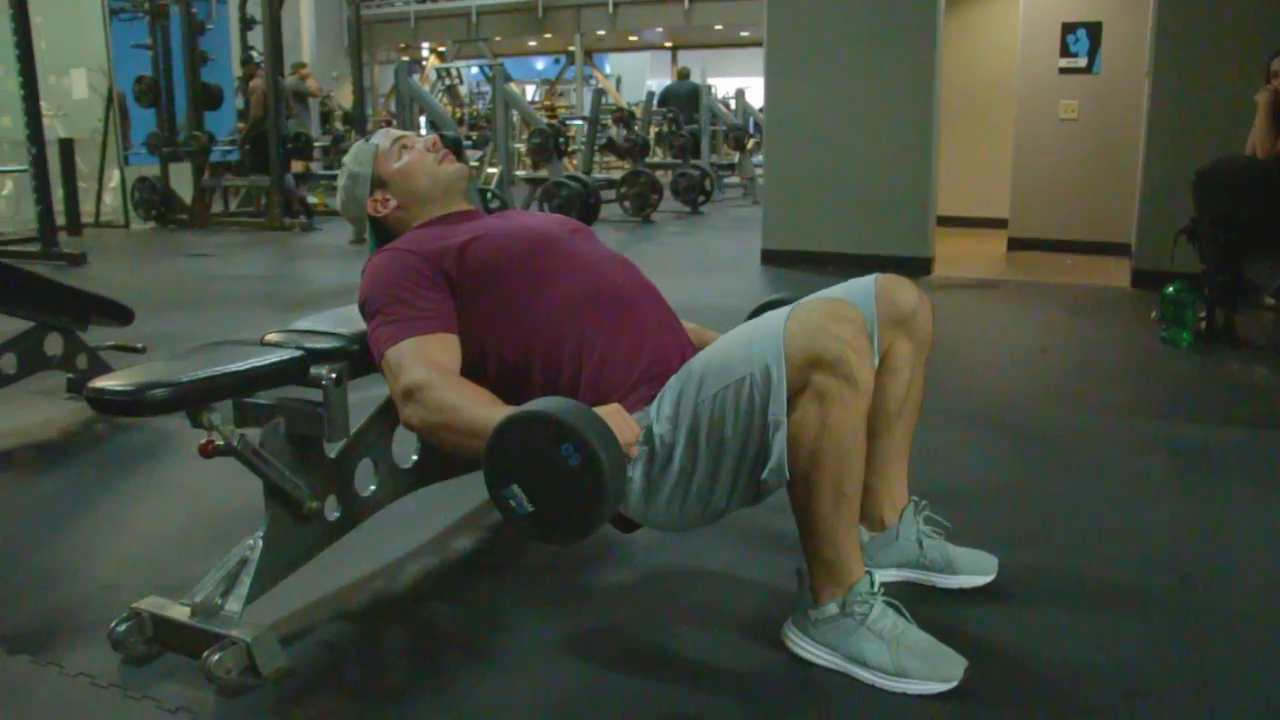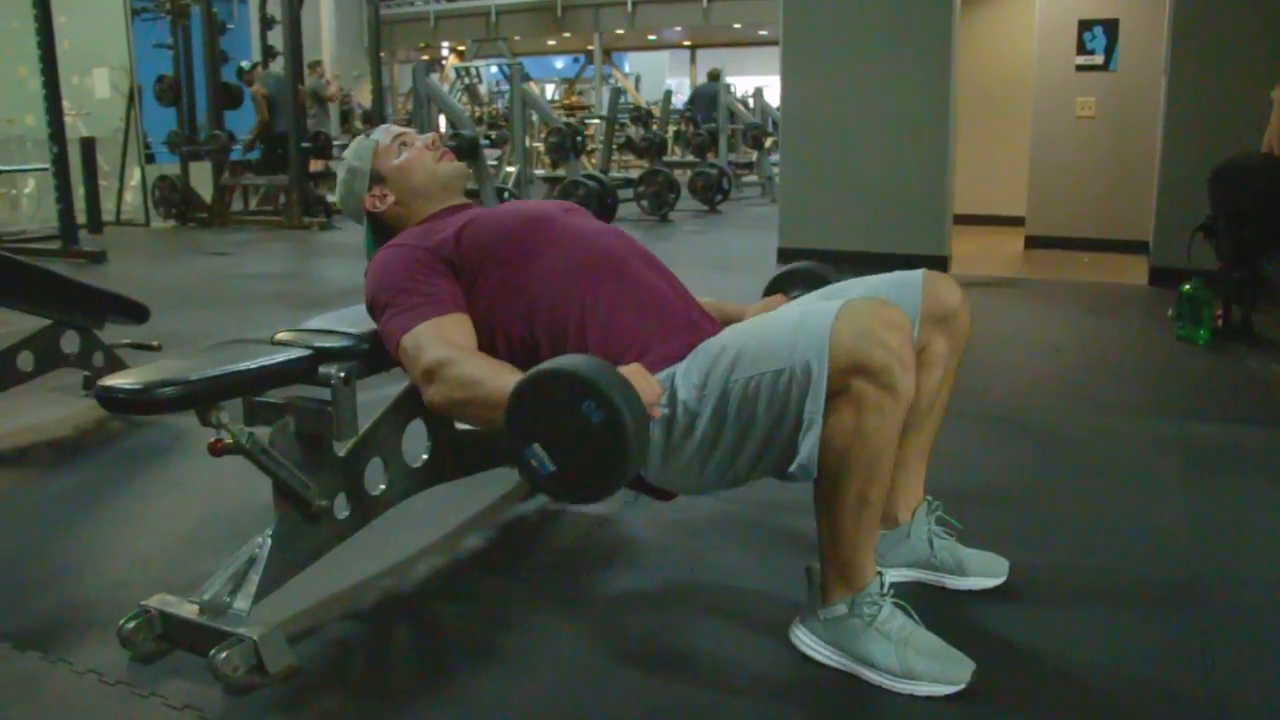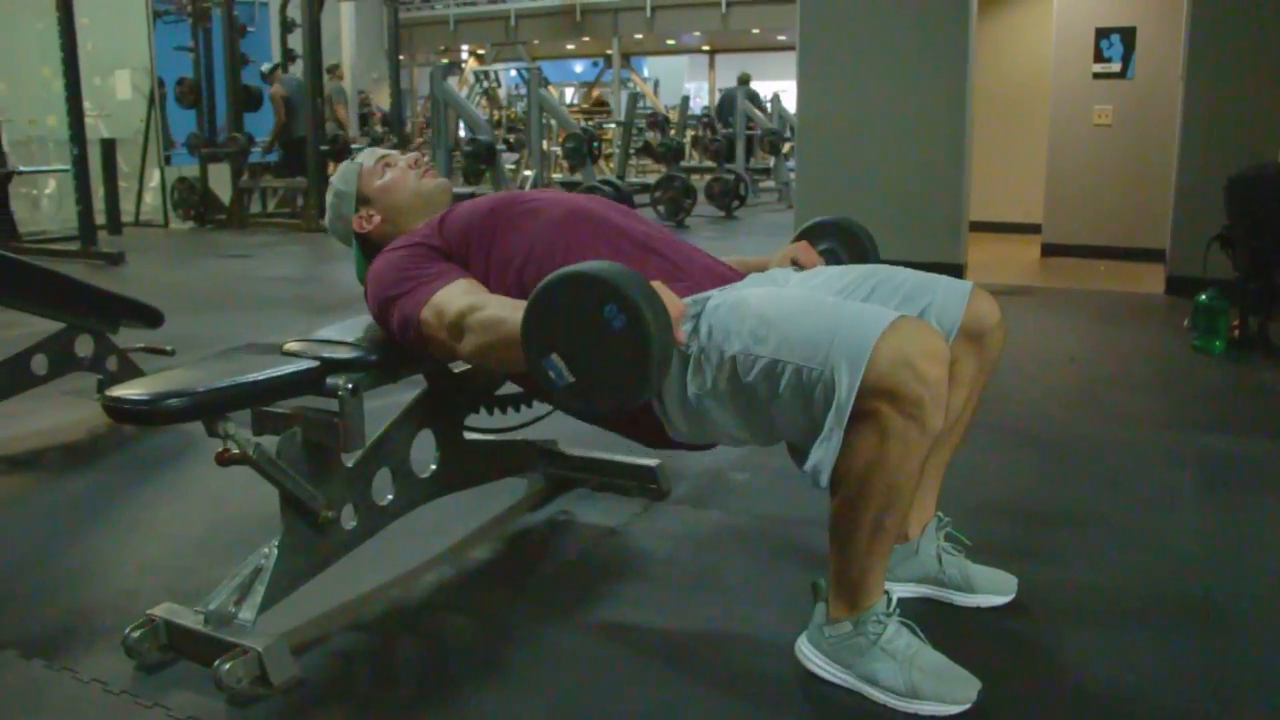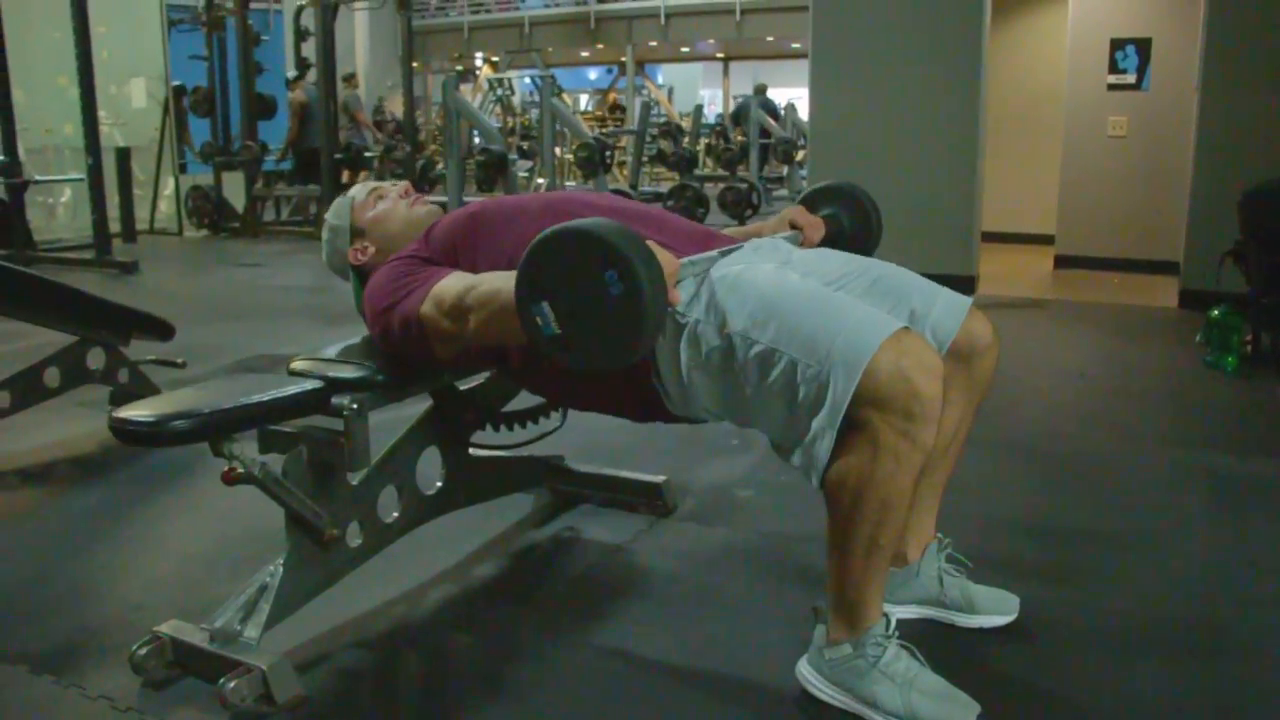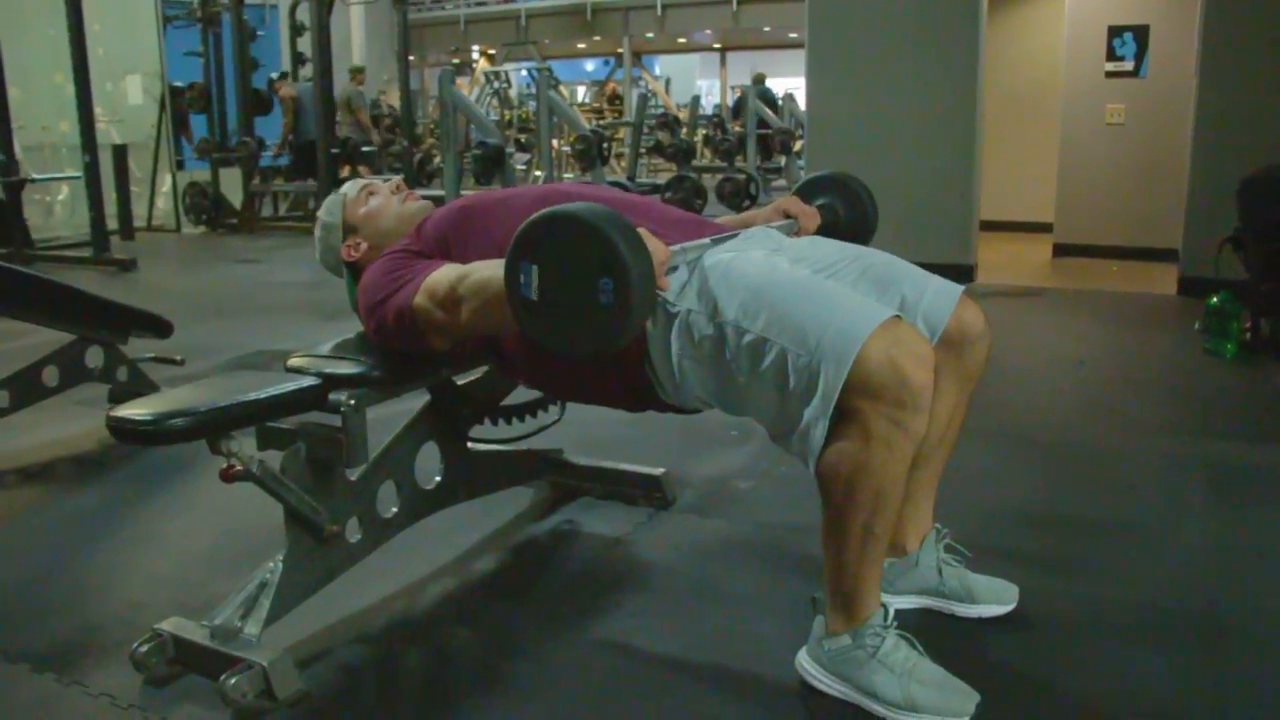
dt=0.4s
person 1, frame 1
left shoulder: (512, 227)
right shoulder: (406, 265)
right elbow: (422, 393)
left wrist: (741, 345)
left hip: (699, 384)
right hip: (653, 436)
left knee: (898, 303)
right knee: (831, 335)
left ankle: (886, 528)
right ankle: (837, 609)
person 1, frame 2
left shoulder: (509, 222)
right shoulder: (410, 260)
right elbow: (445, 374)
left wrist: (746, 314)
left hip: (712, 356)
right hip: (667, 403)
left knee: (935, 301)
right knee: (873, 341)
left ankle: (898, 527)
right ankle: (845, 607)
person 1, frame 3
left shoulder: (493, 223)
right shoulder: (403, 263)
right elbow: (469, 325)
left wrist: (764, 264)
left hip: (729, 297)
right hip: (683, 342)
left knee: (972, 319)
right knee: (910, 368)
left ankle: (910, 543)
right ankle: (849, 624)
person 1, frame 4
left shoulder: (475, 233)
right shoulder: (398, 284)
right elbow: (468, 310)
left wrist: (760, 227)
right hip: (681, 307)
left knee: (967, 341)
right knee: (902, 383)
left ankle: (908, 564)
right ankle: (850, 646)
person 1, frame 5
left shoulder: (460, 230)
right shoulder: (391, 279)
right elbow: (461, 299)
left wrist: (753, 214)
right hip: (670, 291)
left knee: (958, 330)
right knee: (893, 375)
left ankle: (906, 554)
right ankle: (848, 636)
